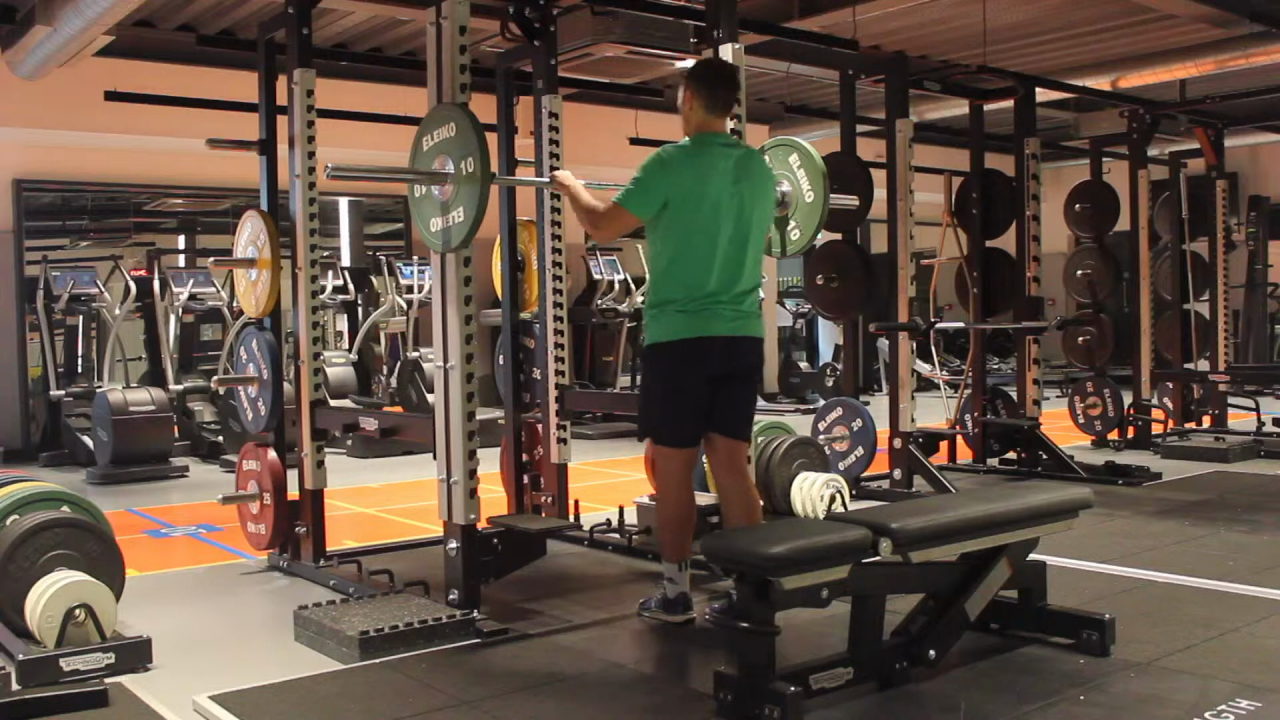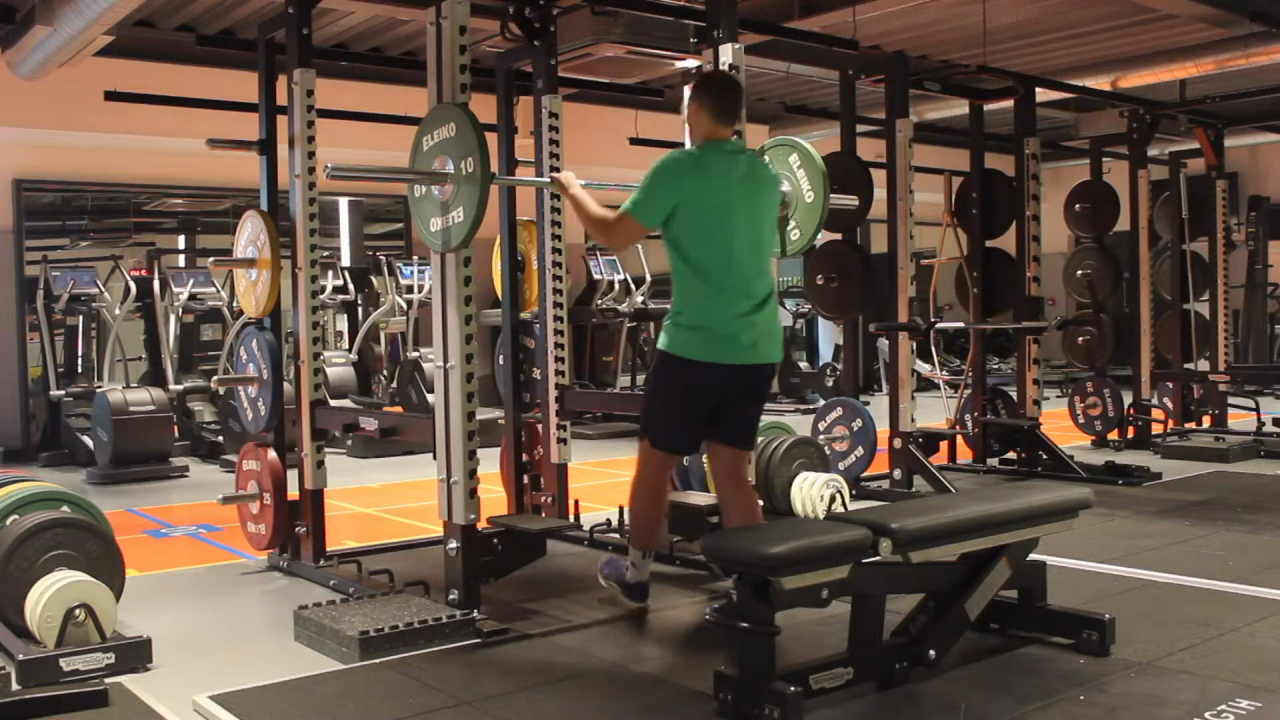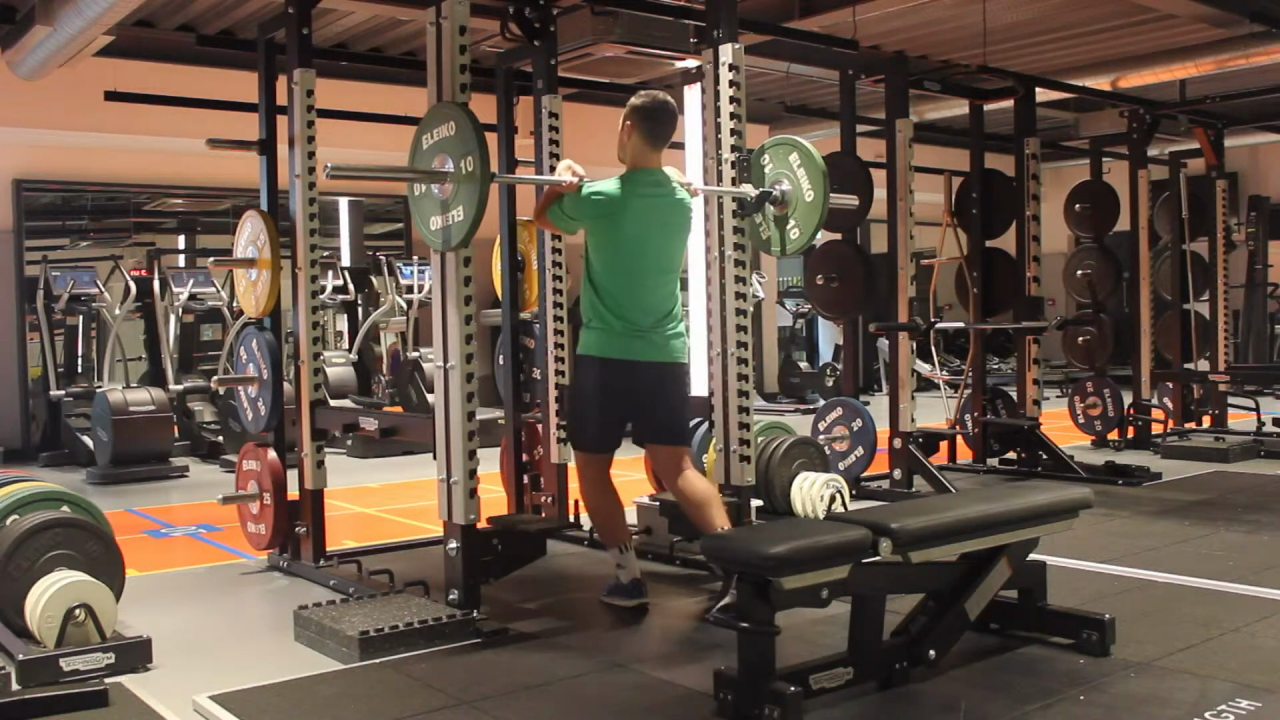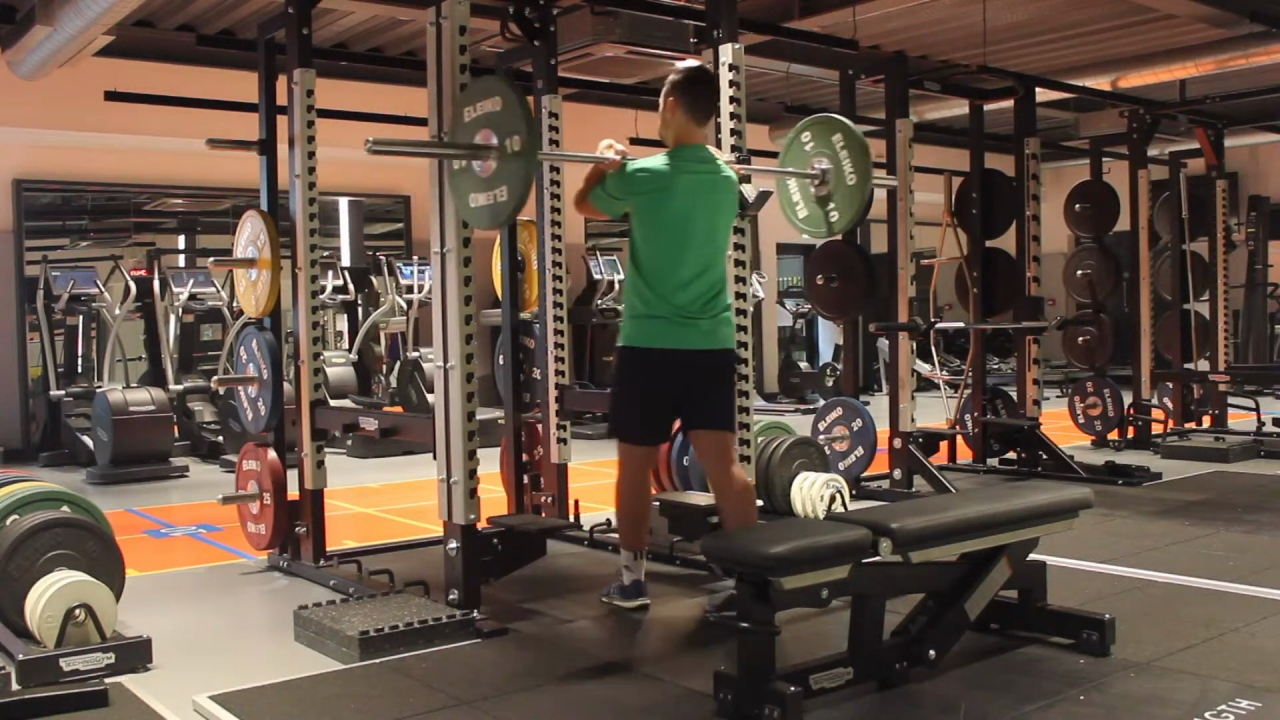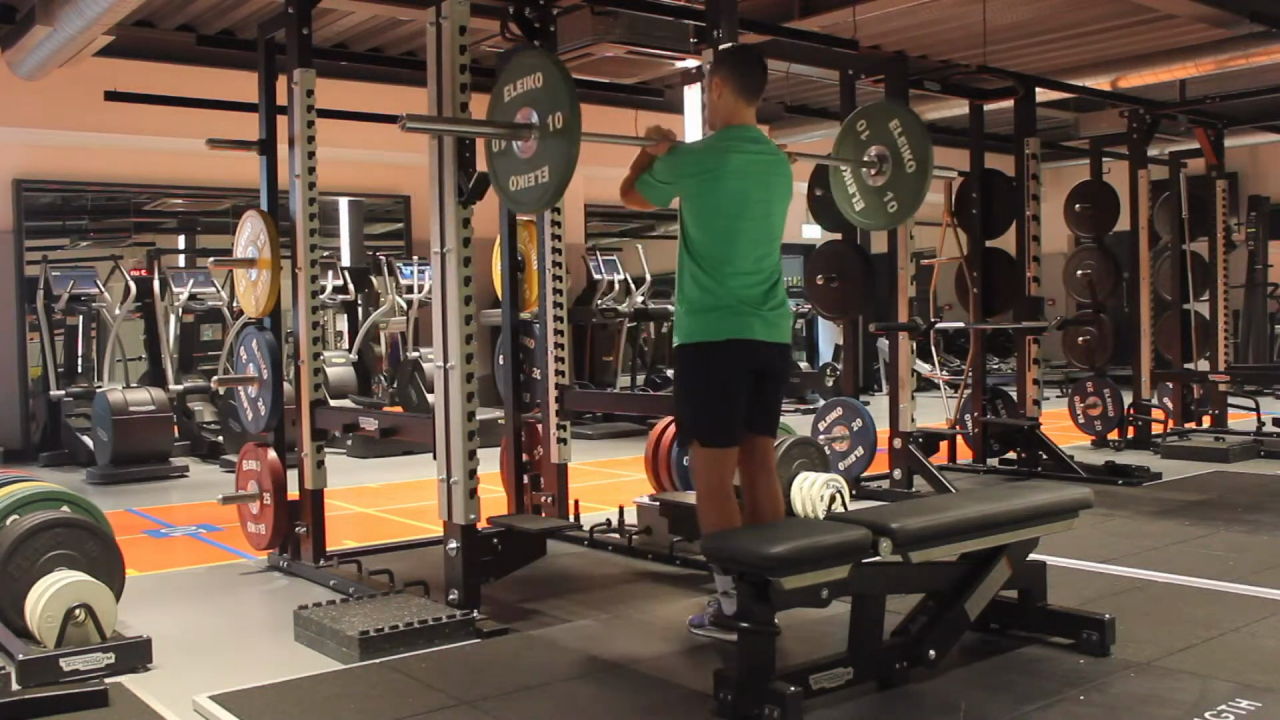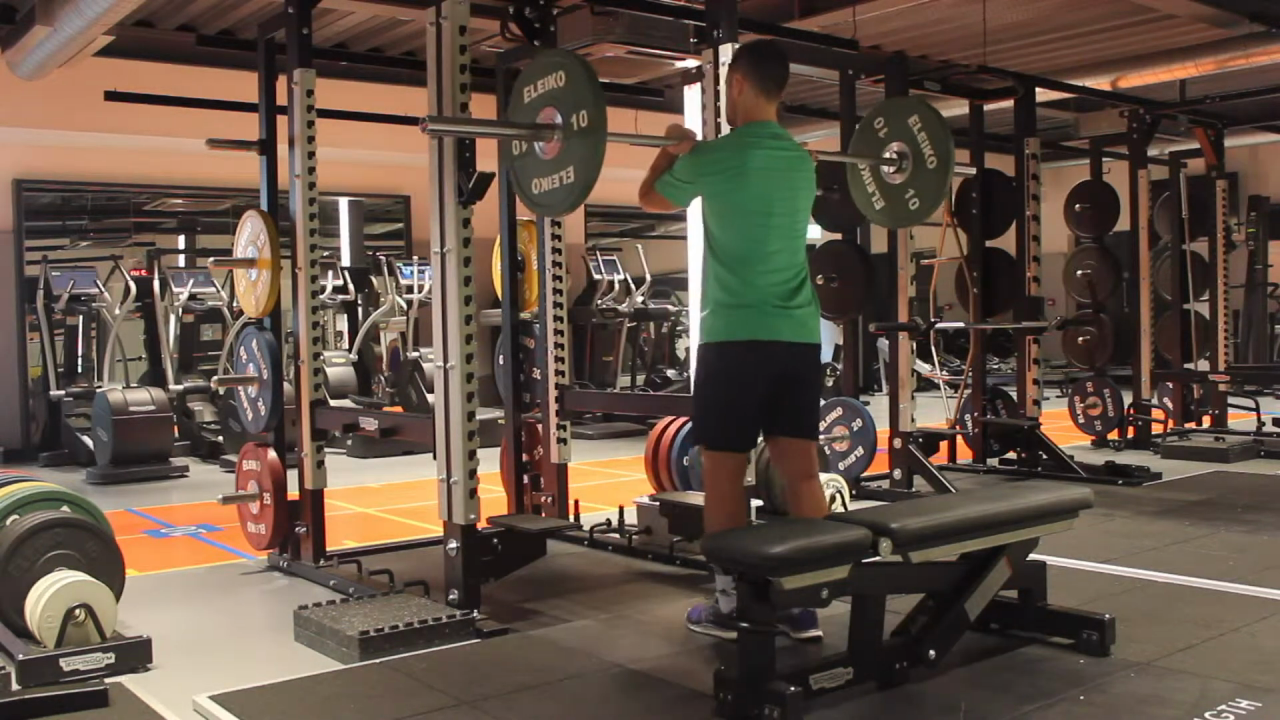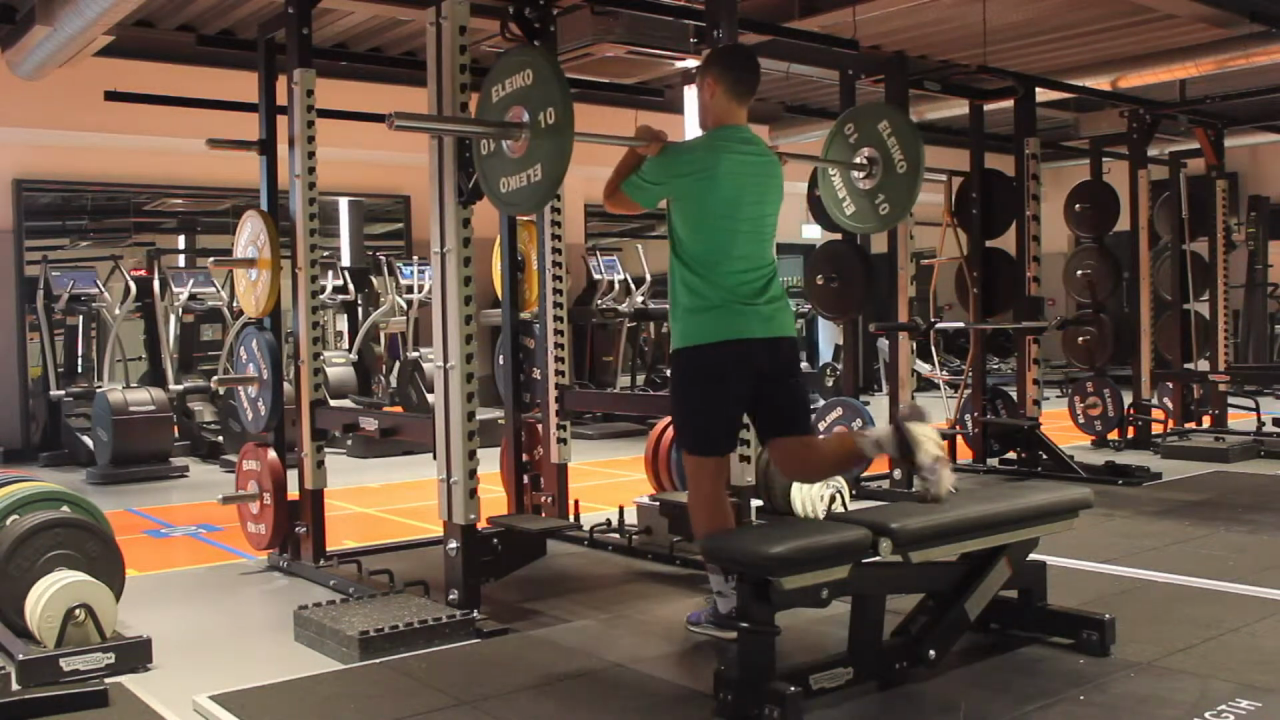
dt=0.7s
person 1, frame 1
left shoulder: (674, 163)
right shoulder: (760, 169)
left elbow: (603, 226)
left wrist: (570, 185)
left hip: (680, 336)
right hip: (742, 336)
left knee: (673, 469)
right knee: (733, 468)
left ankle: (675, 593)
person 1, frame 2
left shoulder: (682, 168)
right shoulder: (766, 173)
left elbow: (613, 234)
left wrist: (571, 189)
left hip: (695, 349)
right hip: (758, 351)
left knee: (655, 462)
right knee: (732, 473)
left ankle: (634, 575)
person 1, frame 3
left shoulder: (599, 199)
right shoulder: (681, 201)
left elbow: (545, 219)
left wrist: (561, 183)
right wrist: (676, 179)
left hip: (605, 357)
right hip: (667, 355)
left knee: (593, 469)
right knee: (677, 468)
left ankle: (629, 577)
person 1, frame 4
left shoulder: (643, 176)
right shoulder: (727, 179)
left elbow: (585, 205)
left wrist: (604, 165)
left hip: (650, 344)
right hip: (713, 343)
left knee: (636, 465)
right knee: (724, 464)
left ankle: (631, 579)
person 1, frame 5
left shoulder: (693, 158)
right shoulder: (780, 163)
left elbow: (631, 194)
left wrist: (653, 147)
left hip: (713, 335)
right hip: (771, 334)
left knee: (713, 472)
right knee: (758, 462)
left ankle: (731, 605)
person 1, frame 6
left shoulder: (715, 156)
right shoulder: (802, 160)
left elbow: (651, 198)
left wrist: (674, 149)
left hip: (736, 336)
right hip: (798, 336)
left knee: (722, 473)
right knee: (801, 470)
left ankle: (729, 605)
right ankle: (804, 606)
person 1, frame 7
left shoulder: (683, 159)
right shoulder: (769, 163)
left elbow: (616, 199)
left wrist: (640, 151)
left hip: (708, 339)
right hip: (771, 332)
left knee: (705, 478)
right knee: (800, 458)
left ankle: (727, 607)
right ankle: (900, 438)
